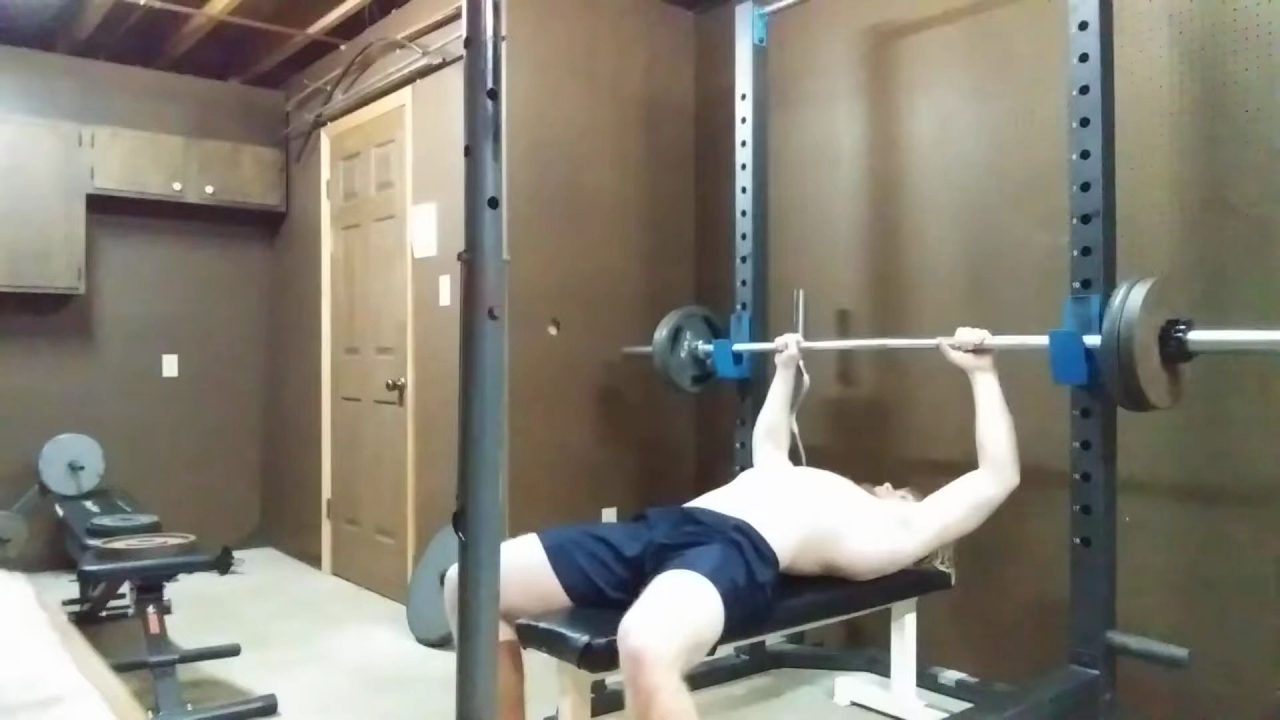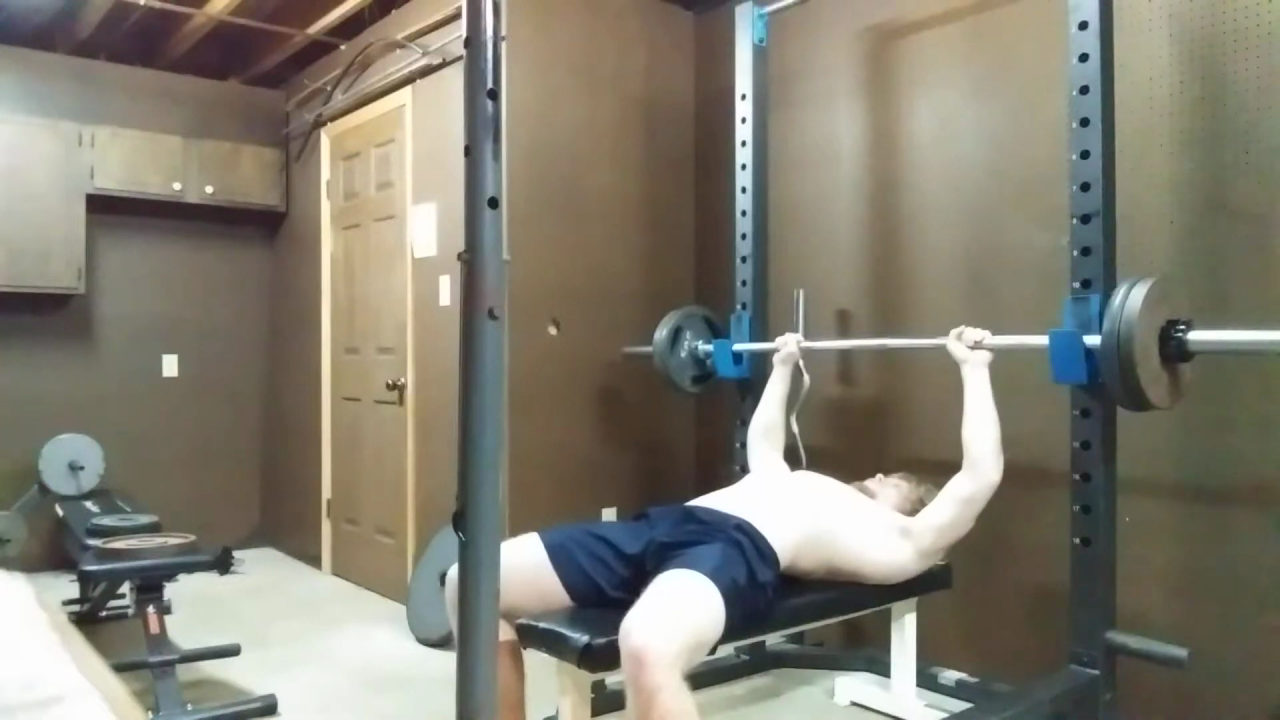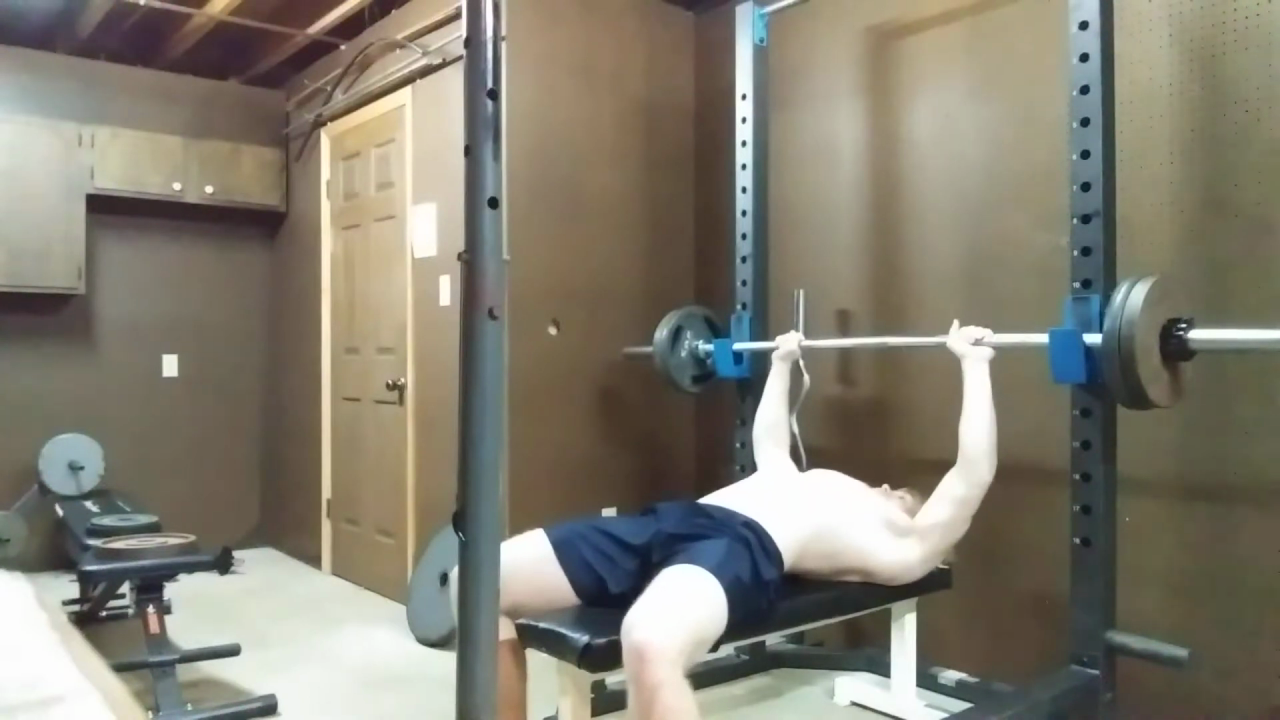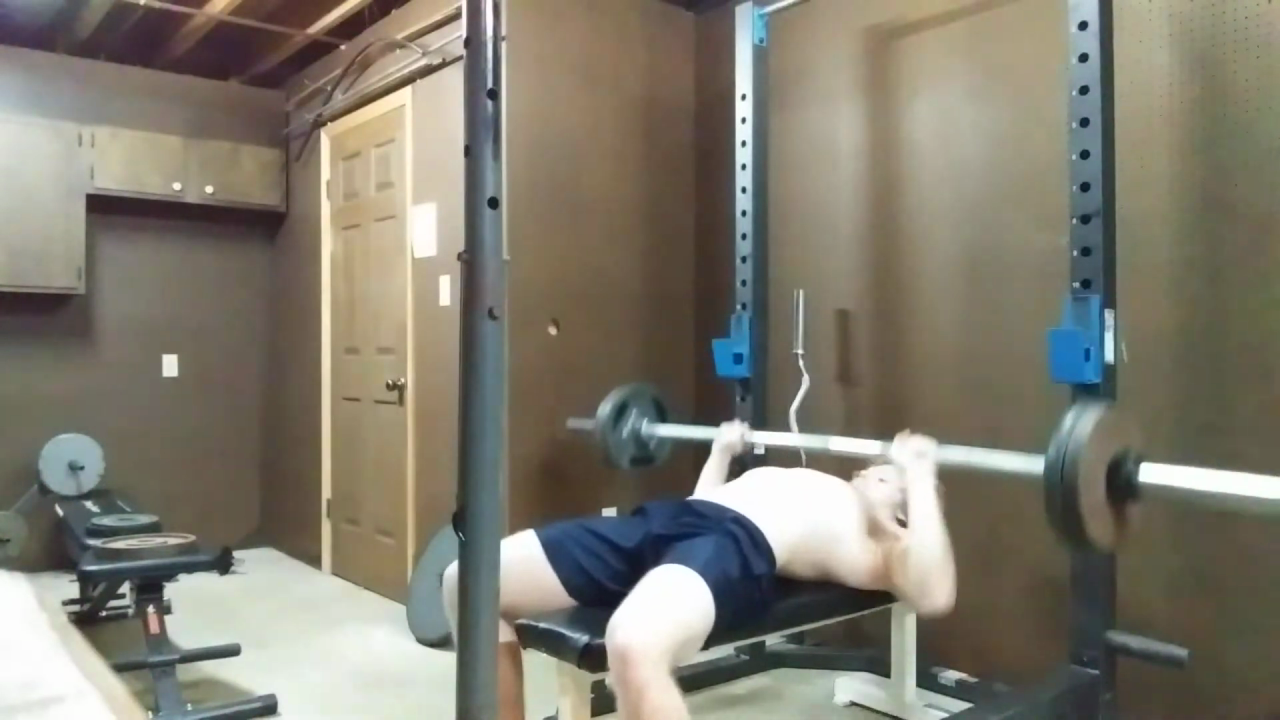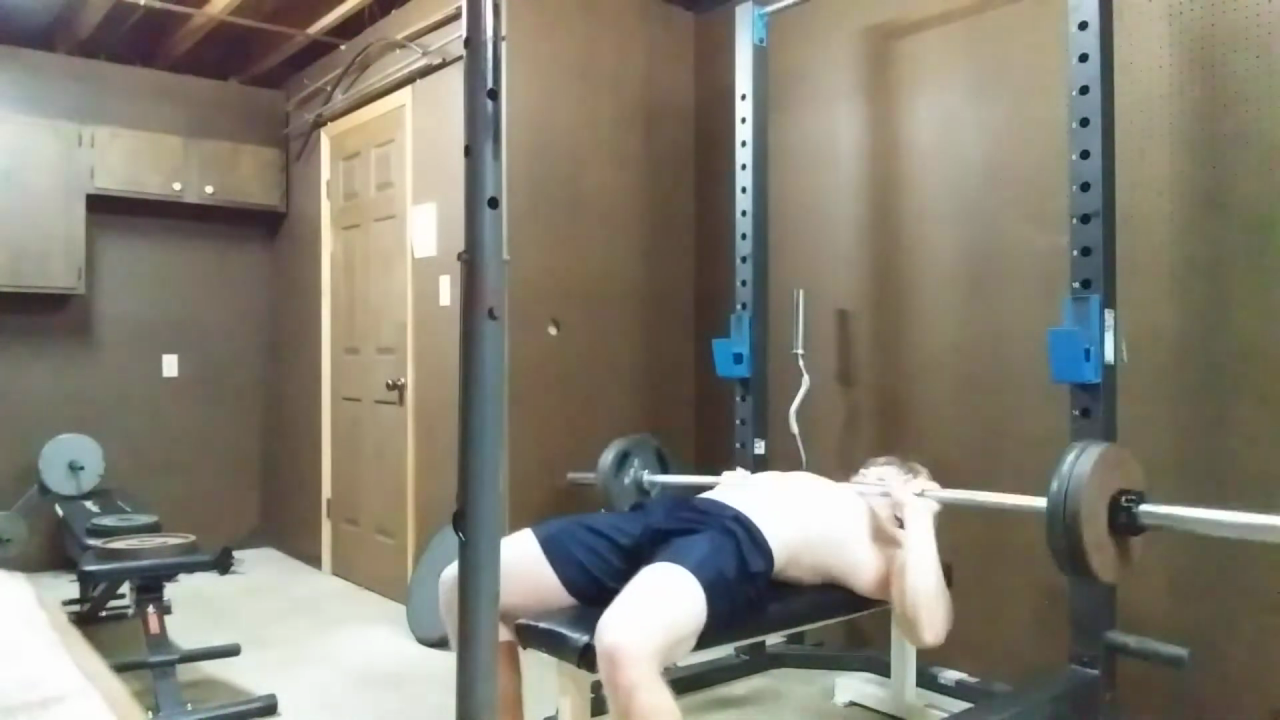
dt=1s
person 1, frame 1
left shoulder: (901, 528)
right shoulder: (817, 500)
left elbow: (998, 476)
right elbow: (767, 446)
left wrist: (981, 372)
right wrist: (785, 368)
left hip: (740, 550)
right hip: (670, 526)
left knee: (645, 647)
person 1, frame 2
left shoulder: (901, 541)
right shoulder: (804, 492)
left elbow: (981, 474)
right elbow: (762, 445)
left wrist: (973, 369)
right wrist: (783, 367)
right hip: (670, 525)
left knee: (646, 648)
person 1, frame 3
left shoulder: (906, 546)
right shoulder: (811, 496)
left elbow: (974, 474)
right elbow: (769, 444)
left wrist: (973, 364)
right wrist: (782, 363)
right hip: (674, 522)
left knee: (648, 645)
person 1, frame 4
left shoulder: (886, 552)
right shoulder: (828, 502)
left elbow: (933, 596)
left wrist: (919, 475)
right wrist: (722, 451)
left knee: (635, 645)
right knee: (467, 580)
person 1, frame 5
left shoulder: (891, 555)
left elbow: (928, 628)
left wrist: (921, 519)
right wrist: (722, 488)
left knee: (624, 646)
right knee: (463, 585)
